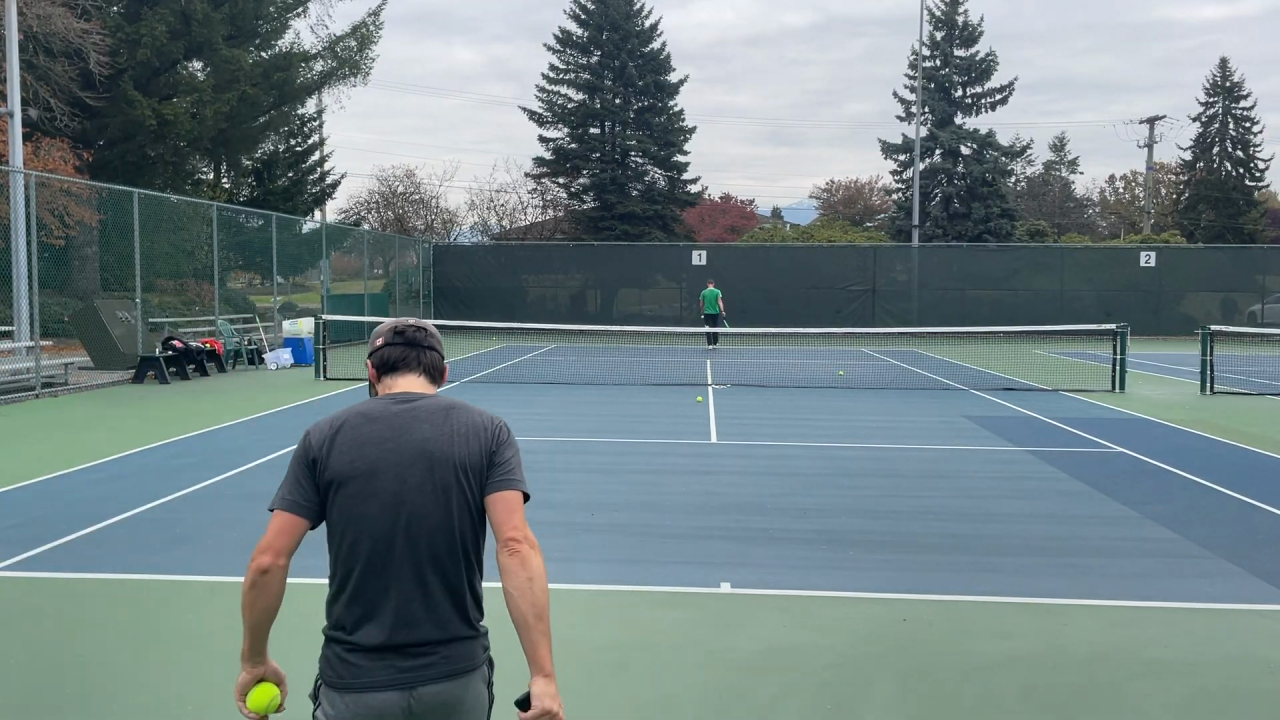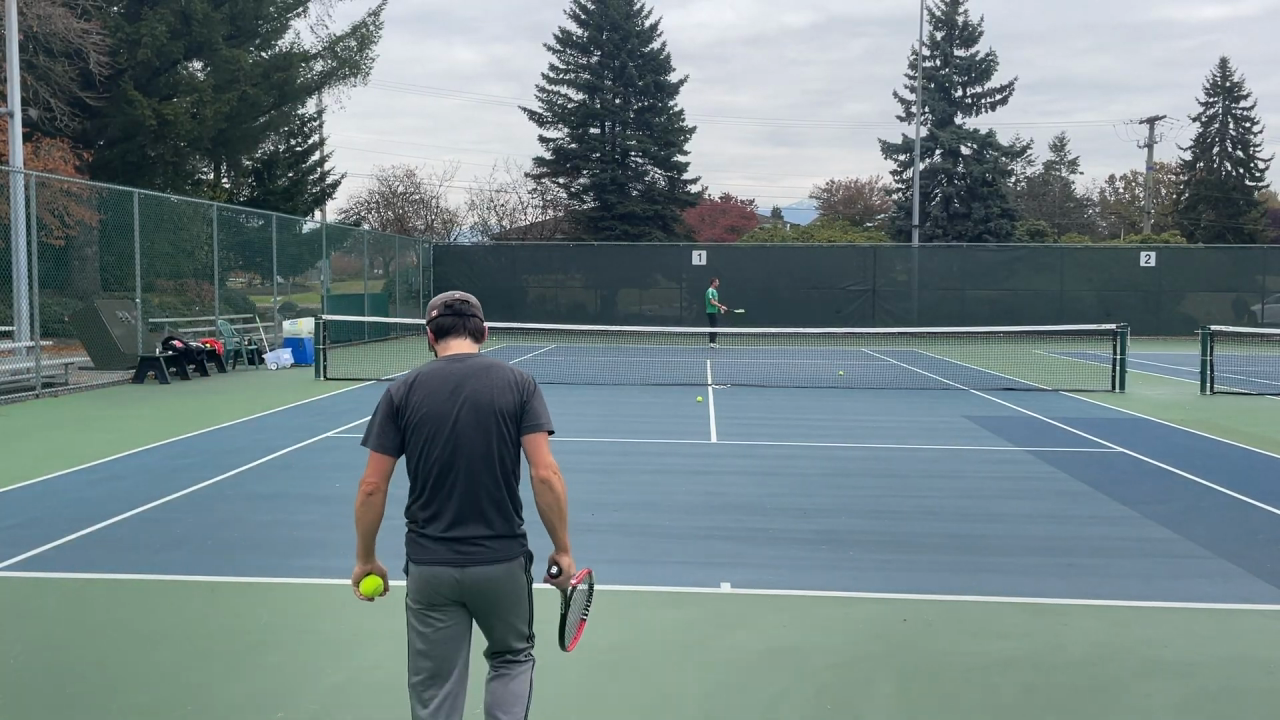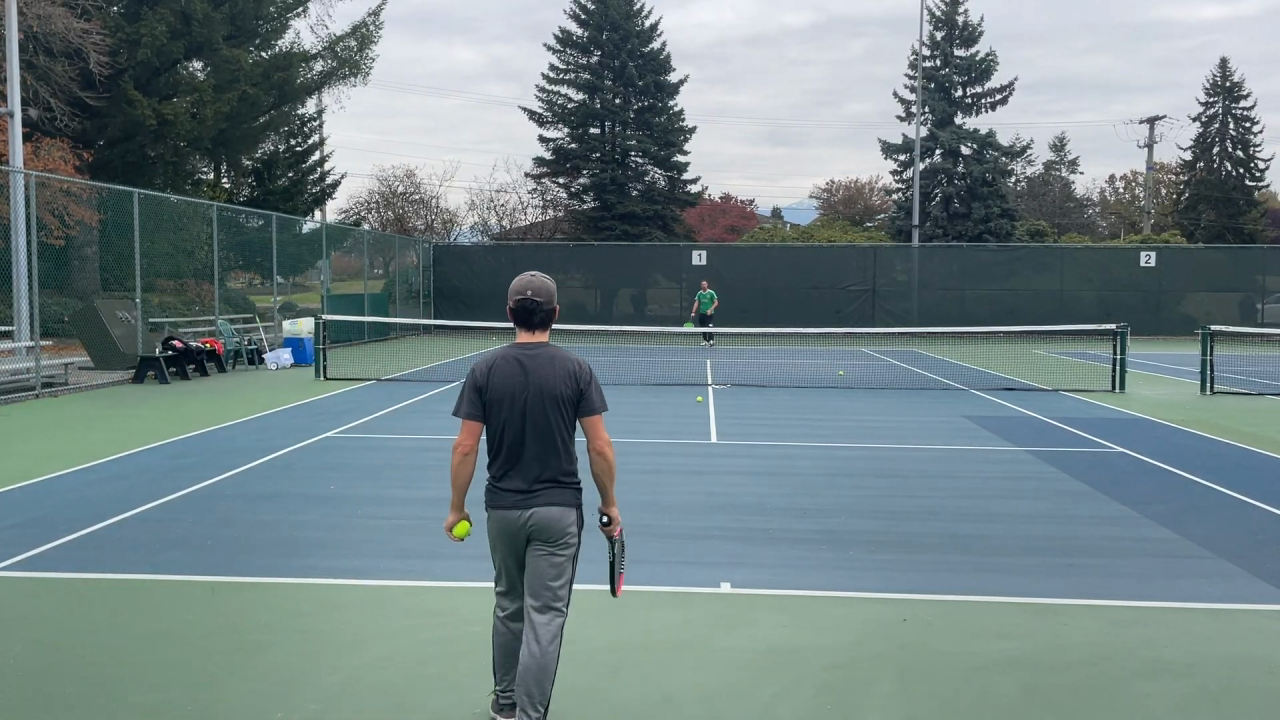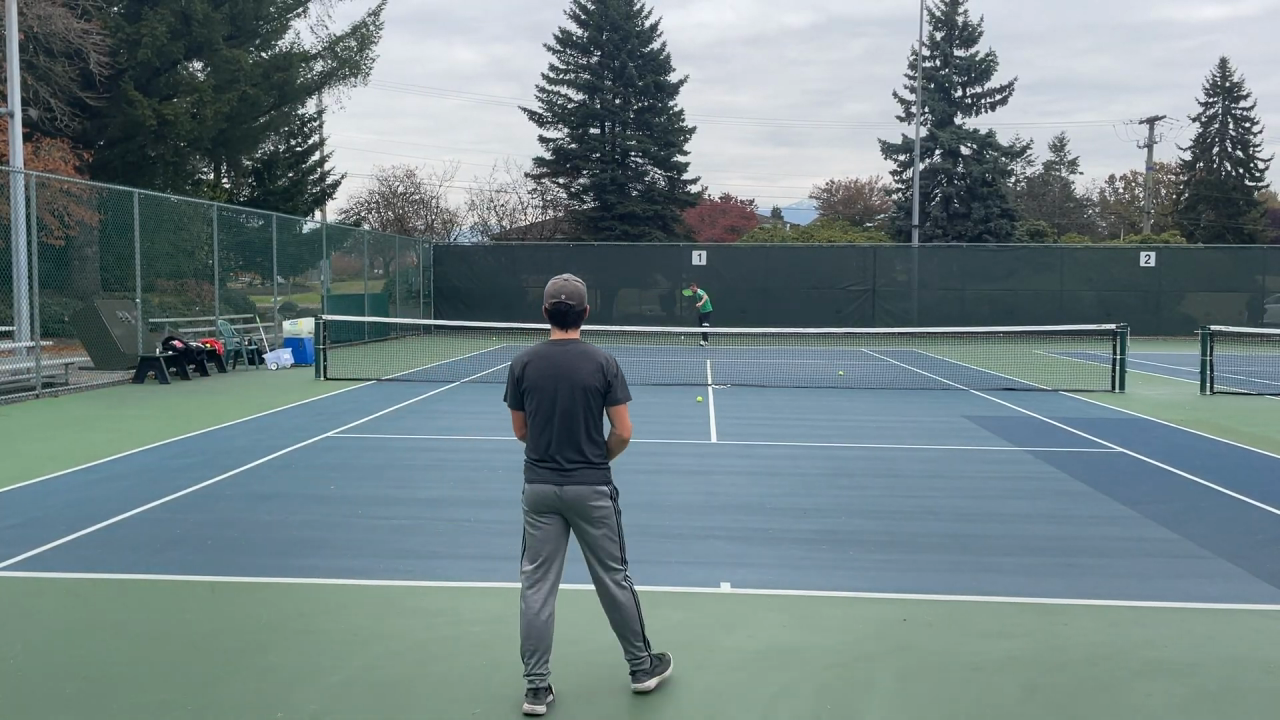
dt=0.7s
person 1, frame 1
left shoulder: (325, 436)
right shoulder: (486, 431)
left elbow: (267, 563)
right elbow: (516, 548)
left wrist: (254, 659)
right wrist: (543, 675)
left hip: (352, 687)
right hip: (457, 679)
person 1, frame 2
left shoulder: (403, 390)
right shoulder: (518, 383)
left elbow: (372, 486)
right elbow: (545, 473)
left wrist: (366, 557)
right wrist: (561, 548)
left hip: (429, 566)
right hip: (501, 561)
right knee: (511, 663)
person 1, frame 3
left shoulder: (484, 370)
right shoulder: (576, 370)
left elbow: (465, 448)
right elbow: (600, 447)
left wrist: (456, 507)
right wrist: (610, 503)
left hip: (503, 509)
right hip: (558, 510)
left knee: (508, 606)
right knee: (545, 618)
person 1, frame 4
left shoulder: (522, 363)
right shoulder: (603, 363)
left elbow: (520, 430)
right elbow: (623, 433)
left hip: (539, 487)
right hip: (591, 486)
left knee: (536, 586)
right knee: (613, 578)
right ankle: (641, 666)
